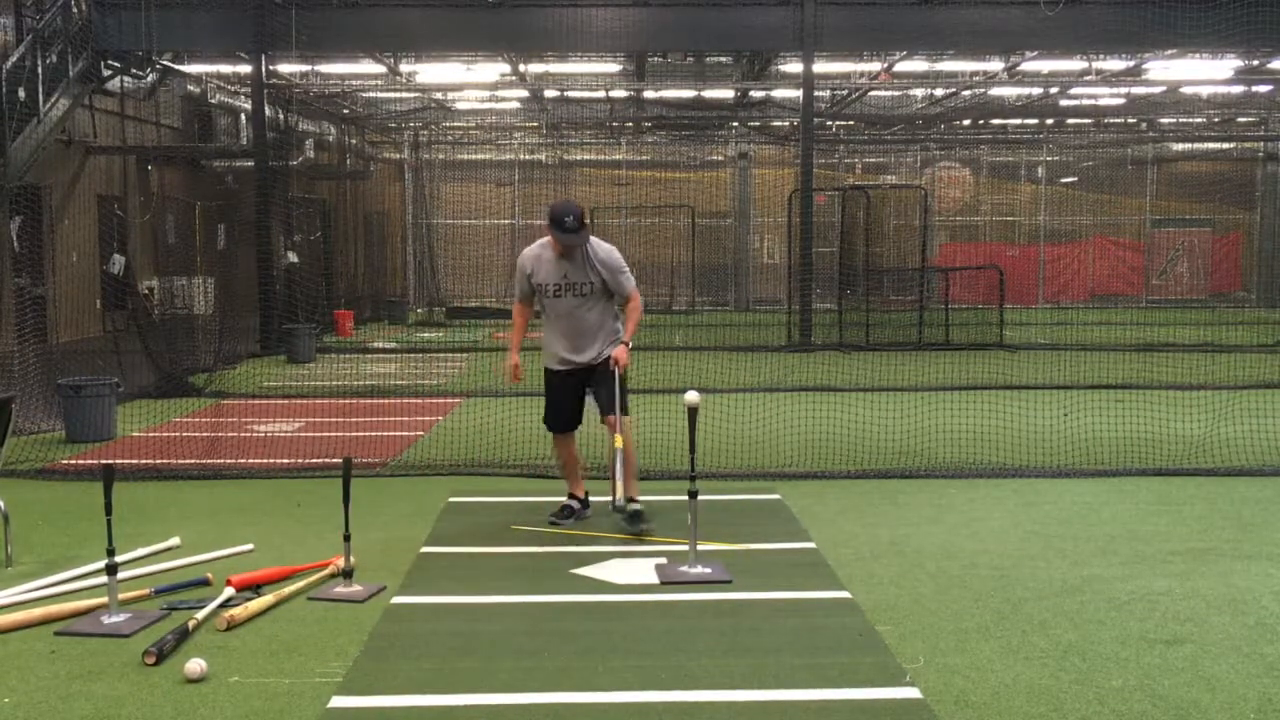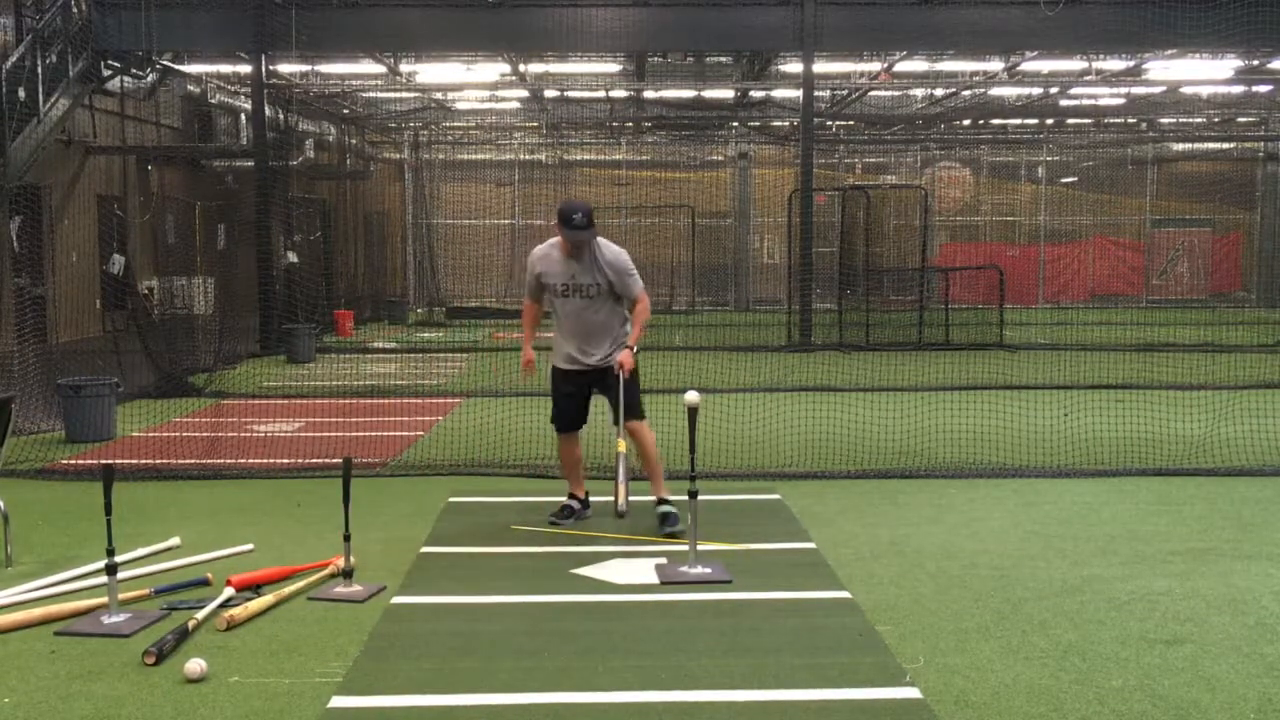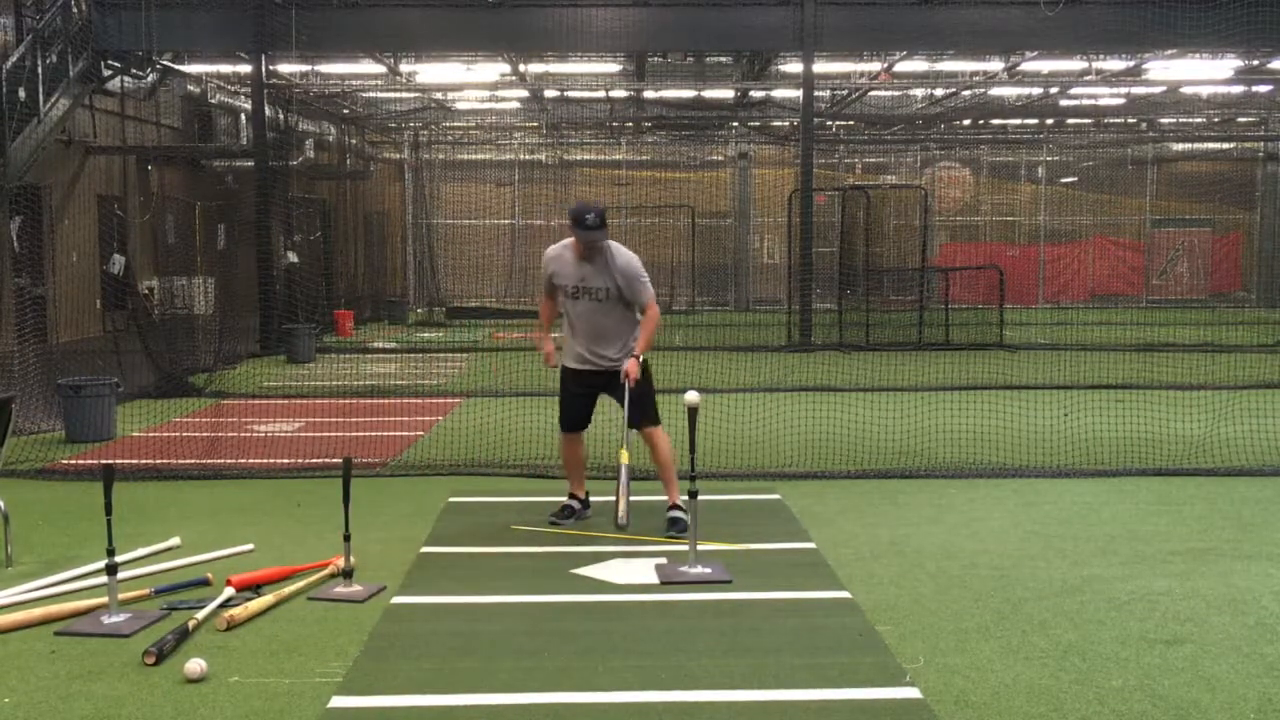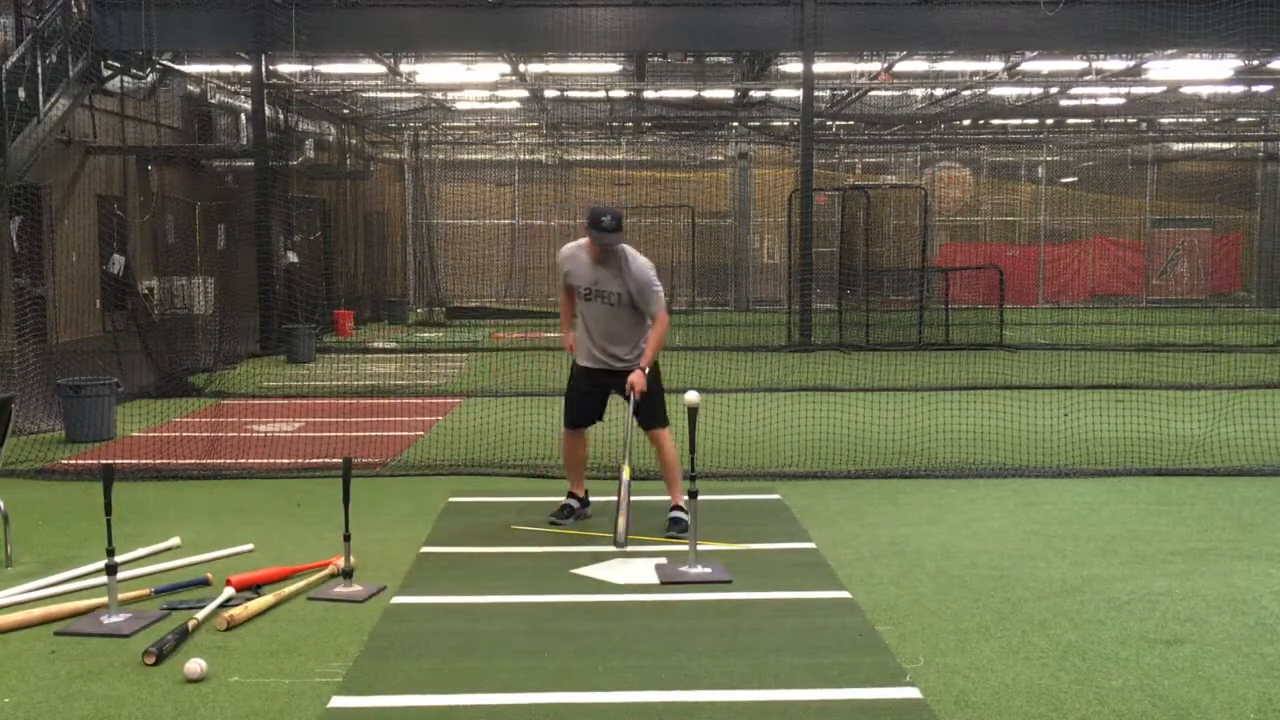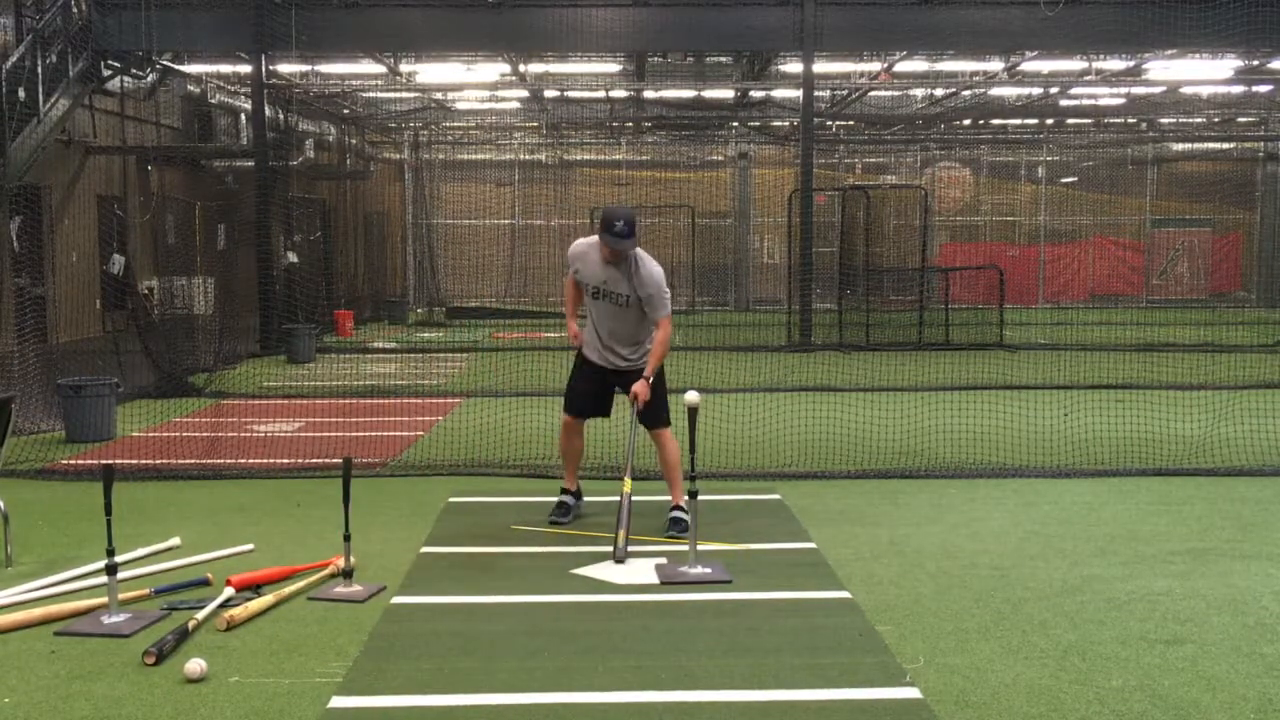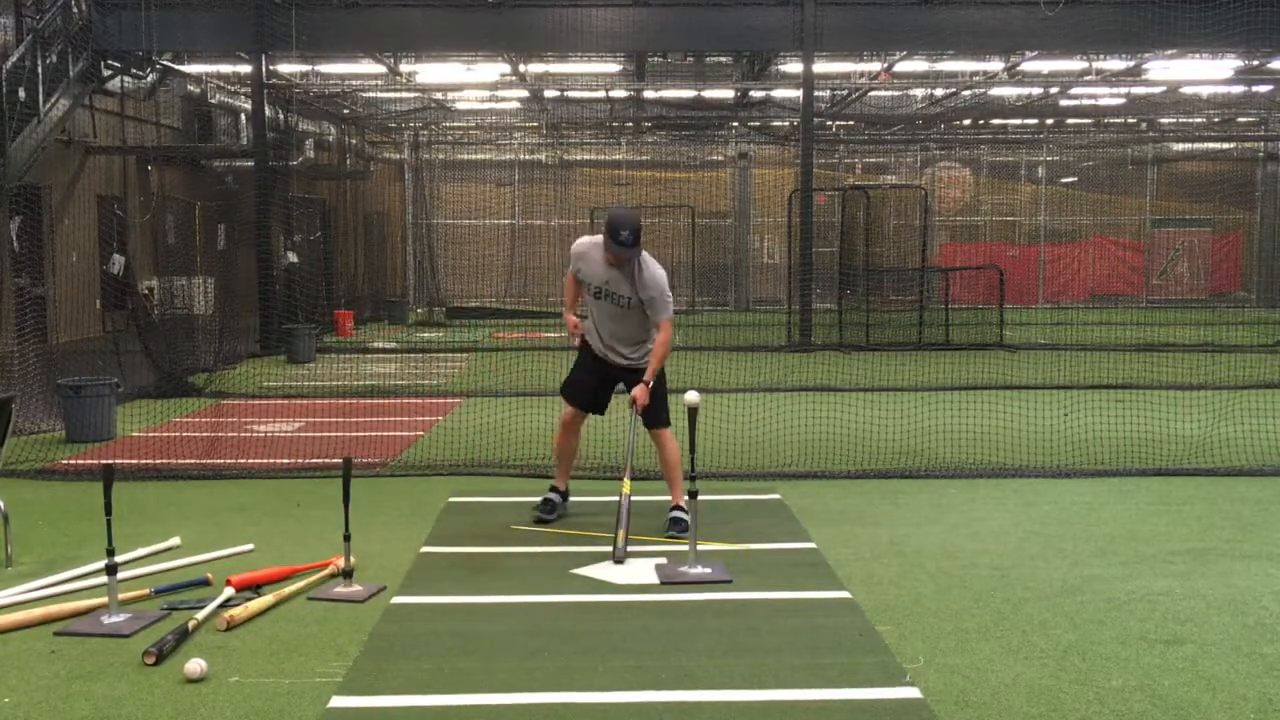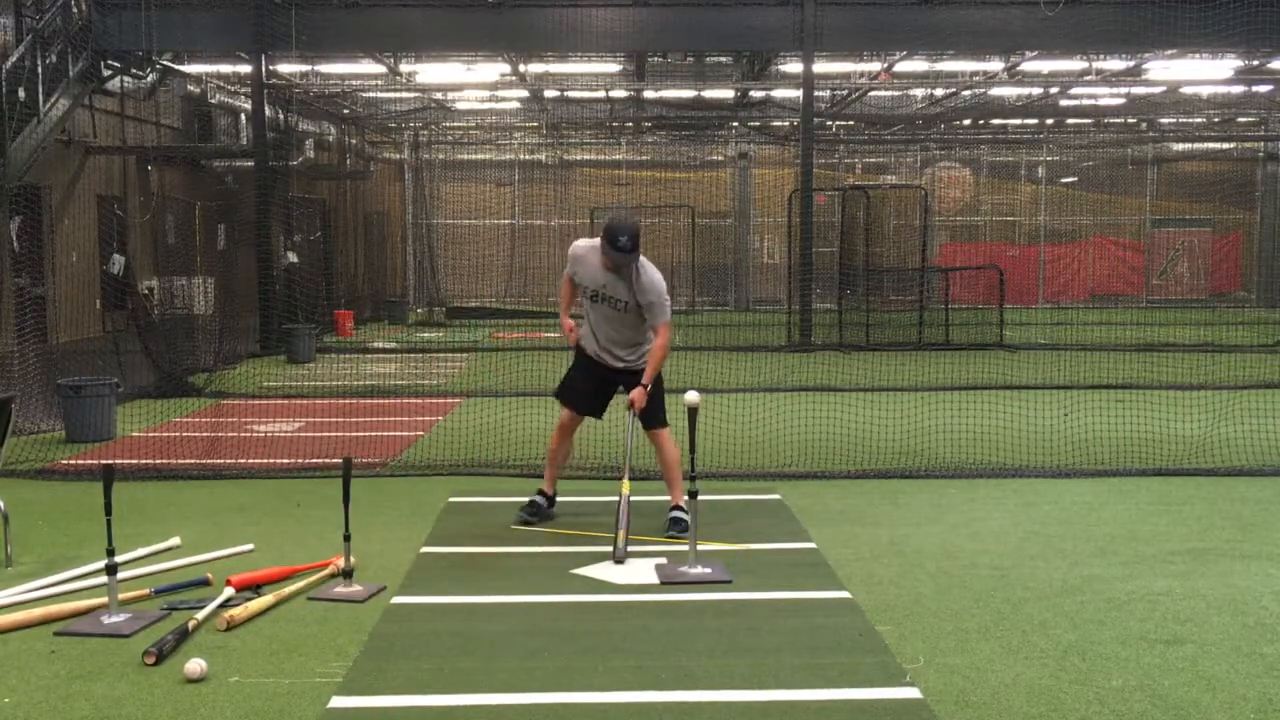
dt=0.1s
person 1, frame 1
left shoulder: (605, 255)
right shoulder: (530, 258)
left elbow: (634, 300)
right elbow: (523, 304)
left wrist: (625, 342)
right wrist: (514, 350)
left hip: (605, 354)
right hip: (559, 360)
left knee: (617, 422)
right knee: (561, 432)
left ankle: (632, 500)
right ankle: (576, 497)
person 1, frame 2
left shoulder: (614, 257)
right shoulder: (540, 258)
left elbow: (641, 303)
right elbow: (533, 300)
left wrist: (629, 348)
right wrist: (528, 344)
left hip: (614, 356)
right hip: (567, 360)
left knee: (635, 424)
right knee: (565, 431)
left ankle: (663, 500)
right ankle: (578, 498)
person 1, frame 3
left shoulder: (625, 262)
right shoulder: (554, 258)
left elbow: (651, 311)
left wrist: (637, 356)
right wrist: (545, 339)
left hip: (624, 360)
right hip: (578, 360)
left knee: (650, 429)
right knee: (570, 431)
left ankle: (675, 505)
right ankle: (578, 497)
person 1, frame 4
left shoulder: (640, 269)
right shoulder: (569, 256)
left elbow: (660, 323)
left wrist: (642, 369)
right wrist: (567, 328)
left hip: (635, 361)
right hip: (589, 360)
left knee: (657, 430)
right knee: (573, 427)
left ankle: (678, 506)
right ankle: (577, 497)
person 1, frame 5
left shoulder: (649, 272)
right shoulder: (579, 251)
left elbow: (664, 329)
left wrist: (647, 378)
right wrist: (571, 319)
left hip: (640, 361)
right hip: (593, 355)
left knee: (660, 430)
right knee: (570, 421)
left ankle: (678, 506)
right ankle: (570, 492)
person 1, frame 6
left shoulder: (653, 275)
right shoulder: (583, 249)
left elbow: (664, 333)
left wrist: (646, 383)
right wrist: (569, 312)
left hip: (641, 359)
right hip: (596, 350)
left knee: (660, 429)
right knee: (569, 417)
left ankle: (678, 506)
right ankle: (558, 491)
person 1, frame 7
left shoulder: (650, 280)
right shoulder: (580, 252)
left elbow: (663, 336)
left wrist: (644, 385)
right wrist: (564, 315)
left hip: (638, 361)
right hip: (592, 353)
left knee: (658, 430)
right knee: (566, 421)
left ankle: (678, 506)
right ankle: (546, 495)
